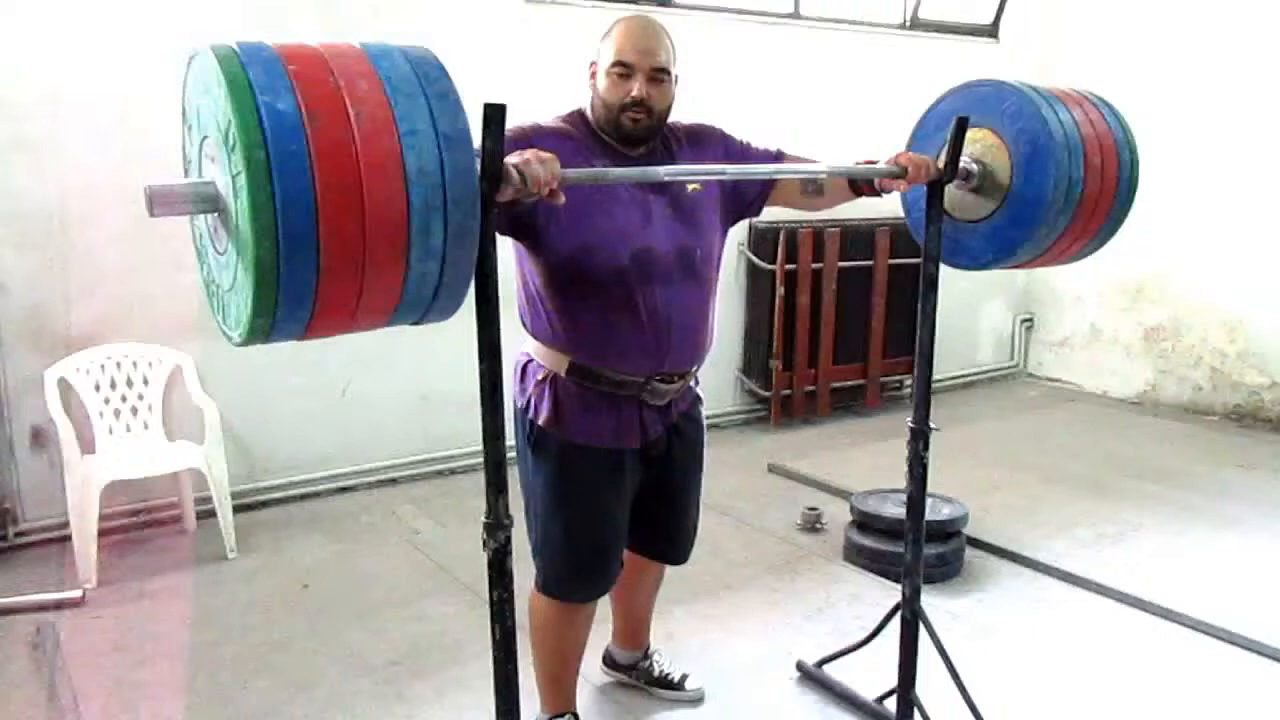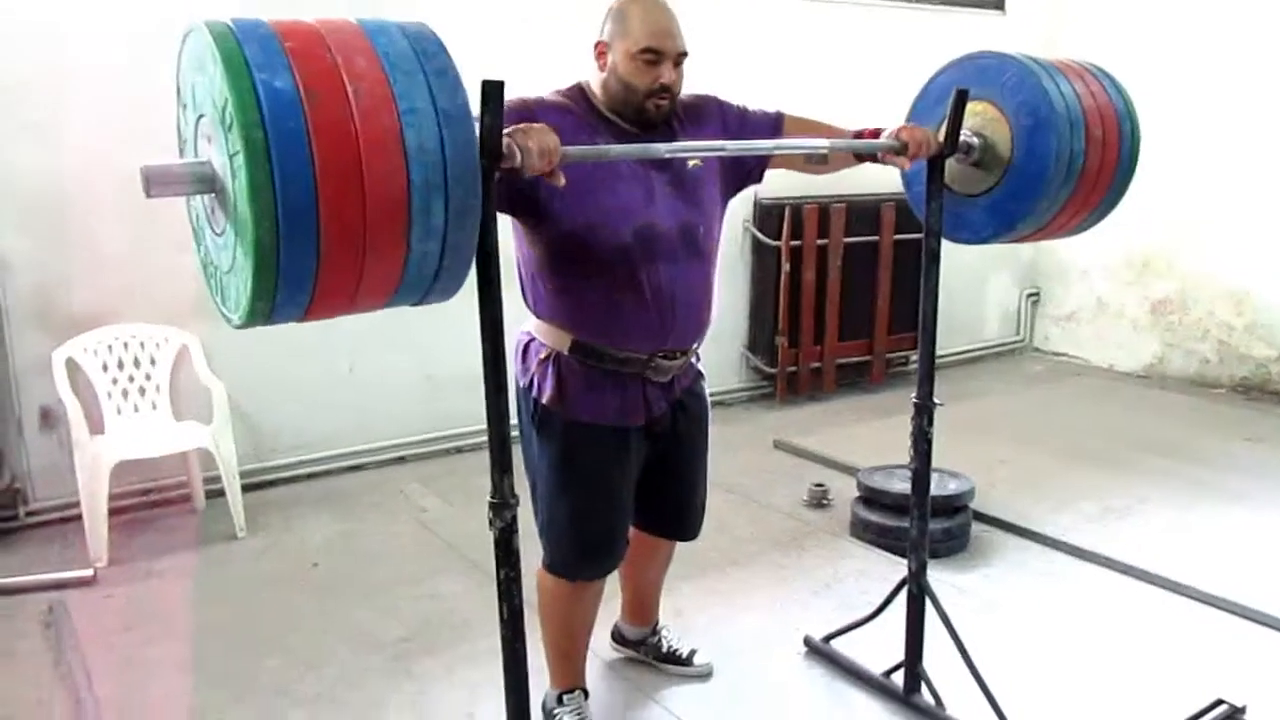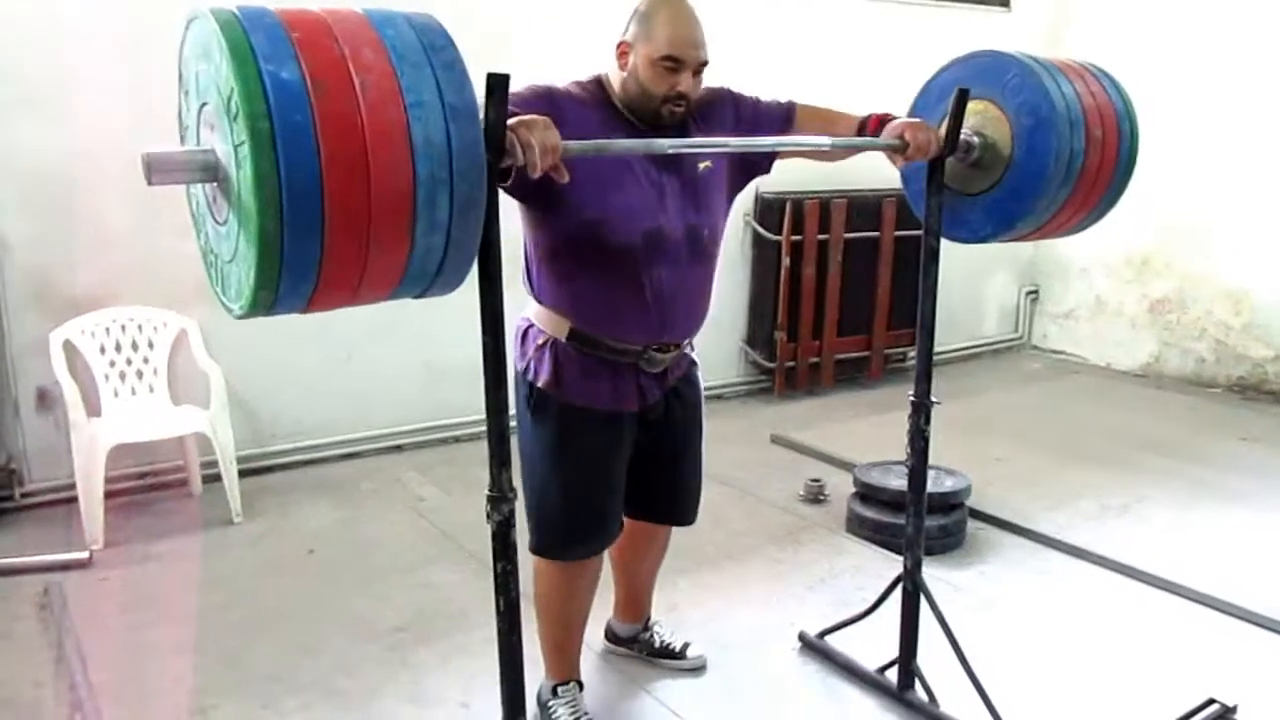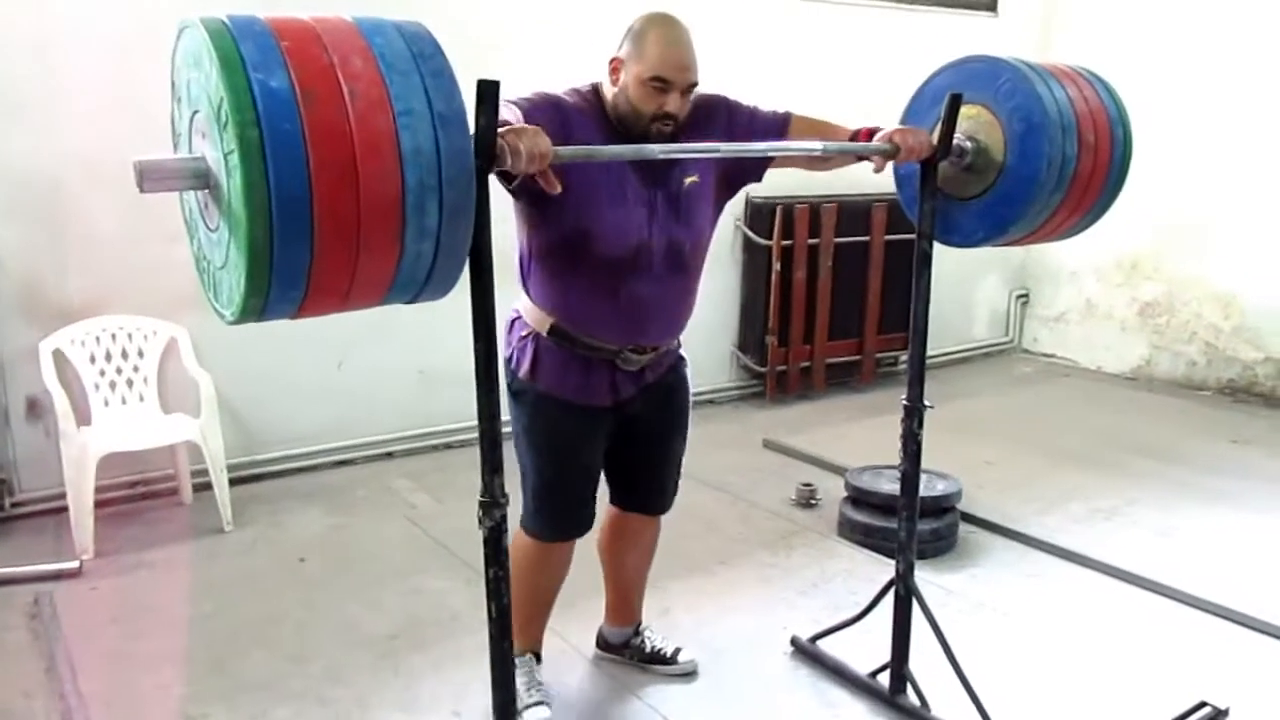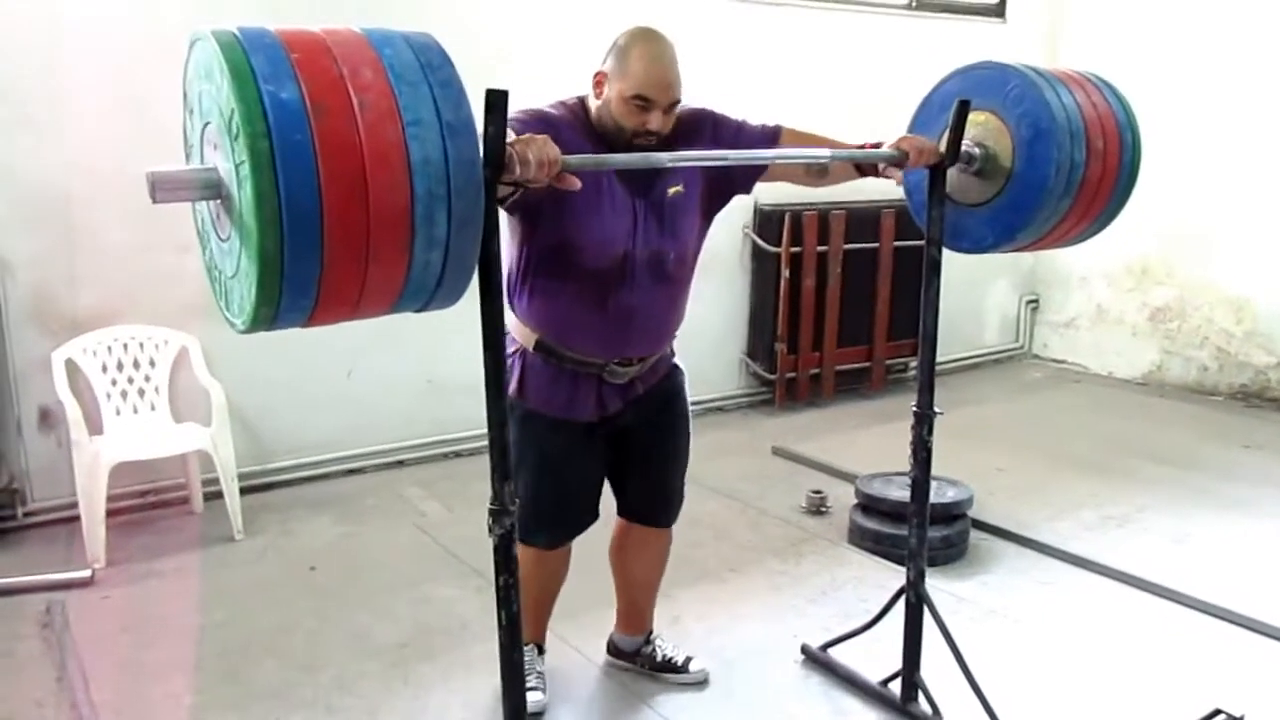
dt=0.3s
person 1, frame 1
left shoulder: (707, 153)
right shoulder: (543, 154)
left elbow: (800, 183)
left wrist: (876, 176)
right wrist: (507, 176)
left hip: (674, 405)
right hip: (578, 411)
left knee: (654, 547)
right knee: (572, 575)
left ankle: (630, 654)
person 1, frame 2
left shoulder: (706, 123)
right shoulder: (544, 126)
left elbow: (799, 142)
left wrist: (875, 141)
right wrist: (504, 148)
left hip: (676, 381)
right hip: (581, 388)
left knee: (664, 523)
right knee: (581, 553)
left ankle: (639, 629)
person 1, frame 3
left shoulder: (721, 119)
right shoulder: (561, 117)
left elbow: (811, 126)
left wrist: (882, 128)
right wrist: (510, 133)
left hip: (668, 369)
right hip: (576, 373)
left knee: (657, 510)
right knee: (571, 537)
left ankle: (632, 626)
person 1, frame 4
left shoulder: (715, 127)
right shoulder: (559, 122)
left elbow: (802, 137)
right elbow: (498, 130)
left wrist: (873, 139)
right wrist: (508, 140)
left hip: (655, 364)
right hip: (561, 365)
left knee: (642, 504)
right knee: (554, 521)
left ankle: (622, 631)
person 1, frame 5
left shoulder: (695, 135)
right shoulder: (547, 140)
left elbow: (796, 156)
left wrist: (879, 157)
right wrist: (511, 165)
left hip: (649, 376)
right hip: (552, 378)
left knee: (653, 515)
right knee: (548, 526)
left ankle: (633, 641)
right ankle: (525, 652)
